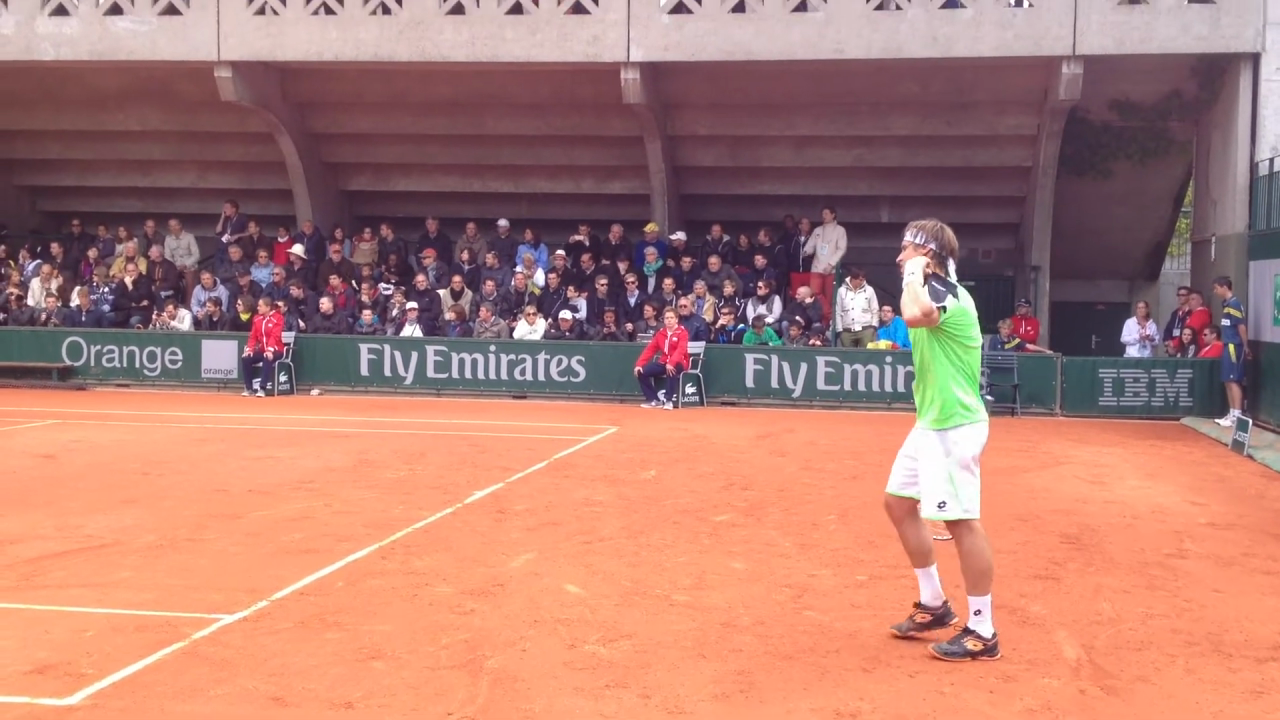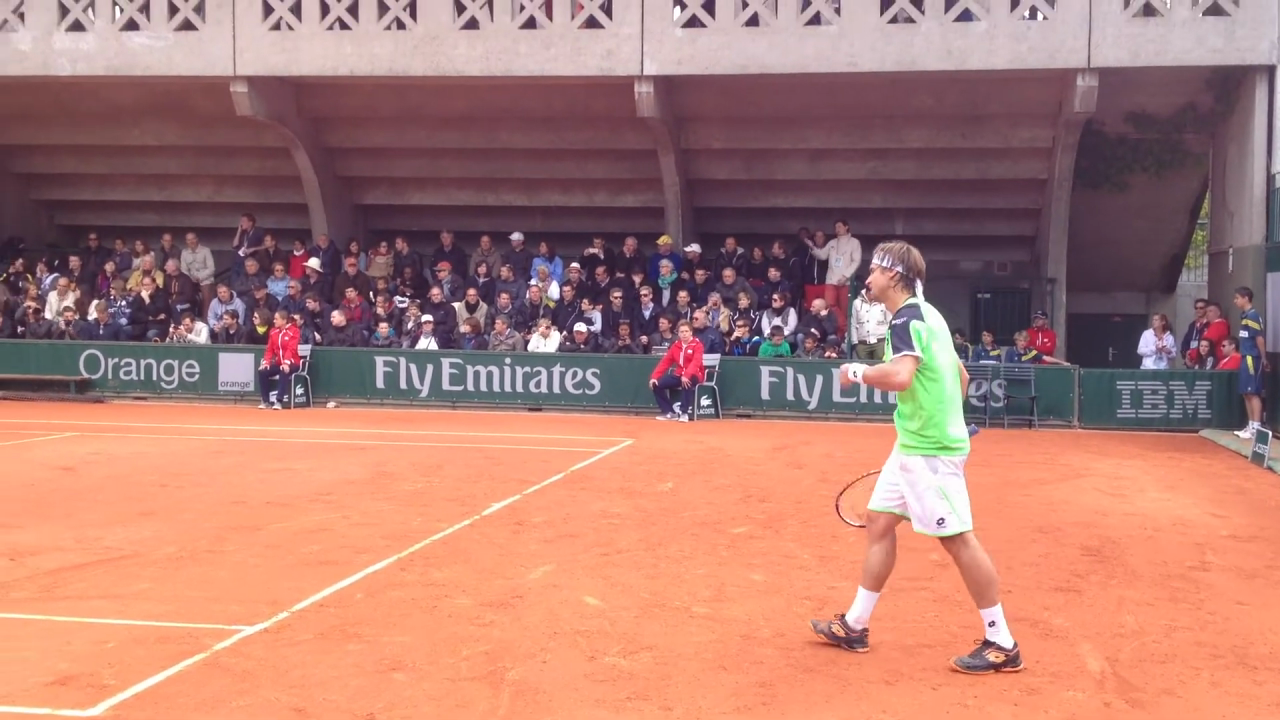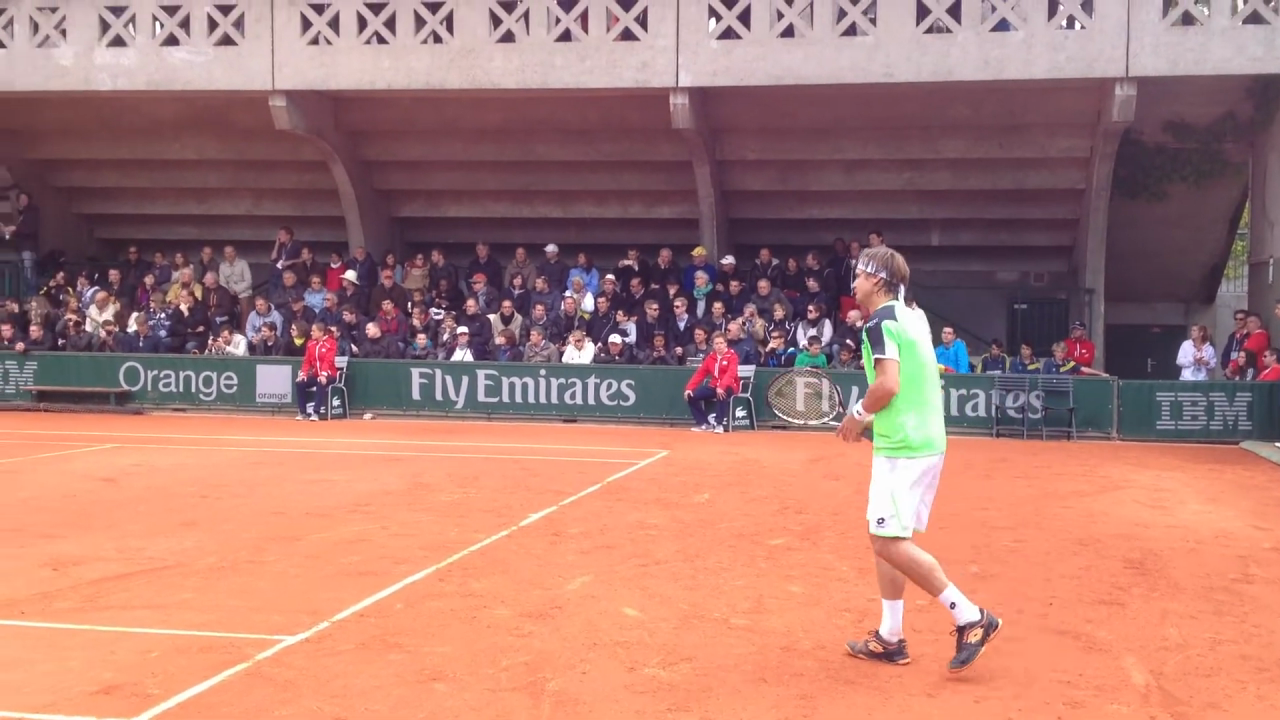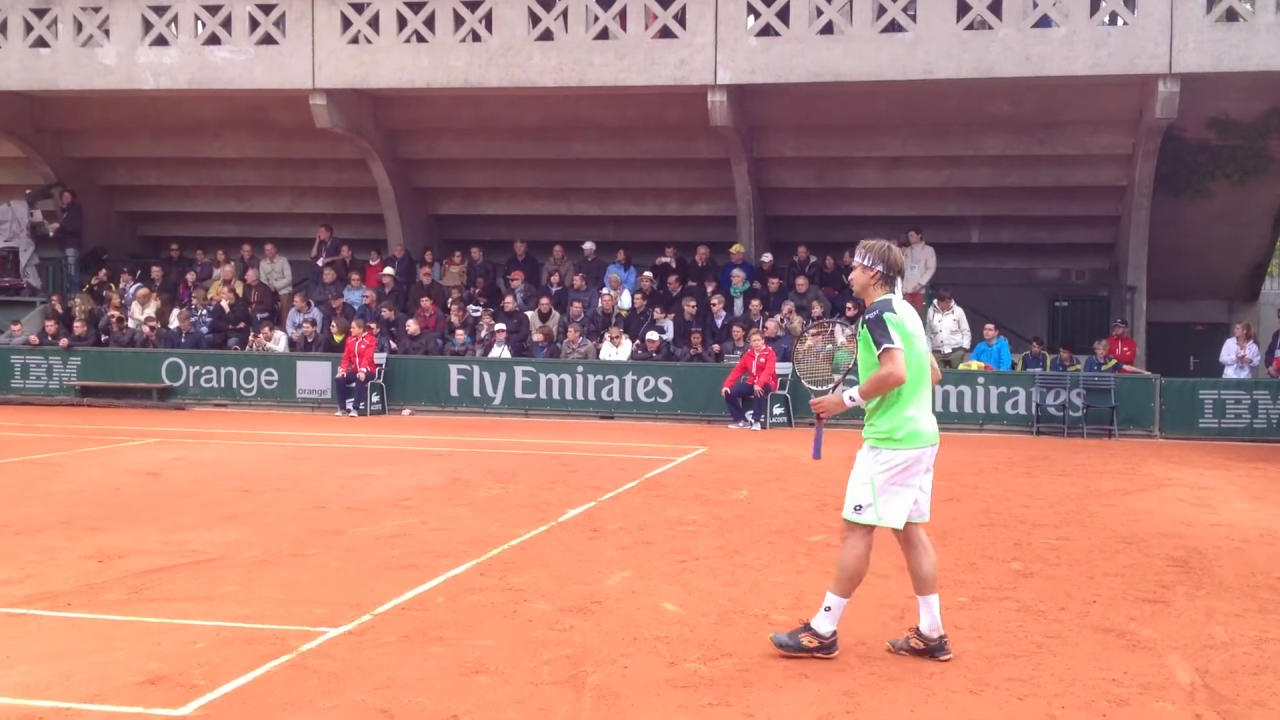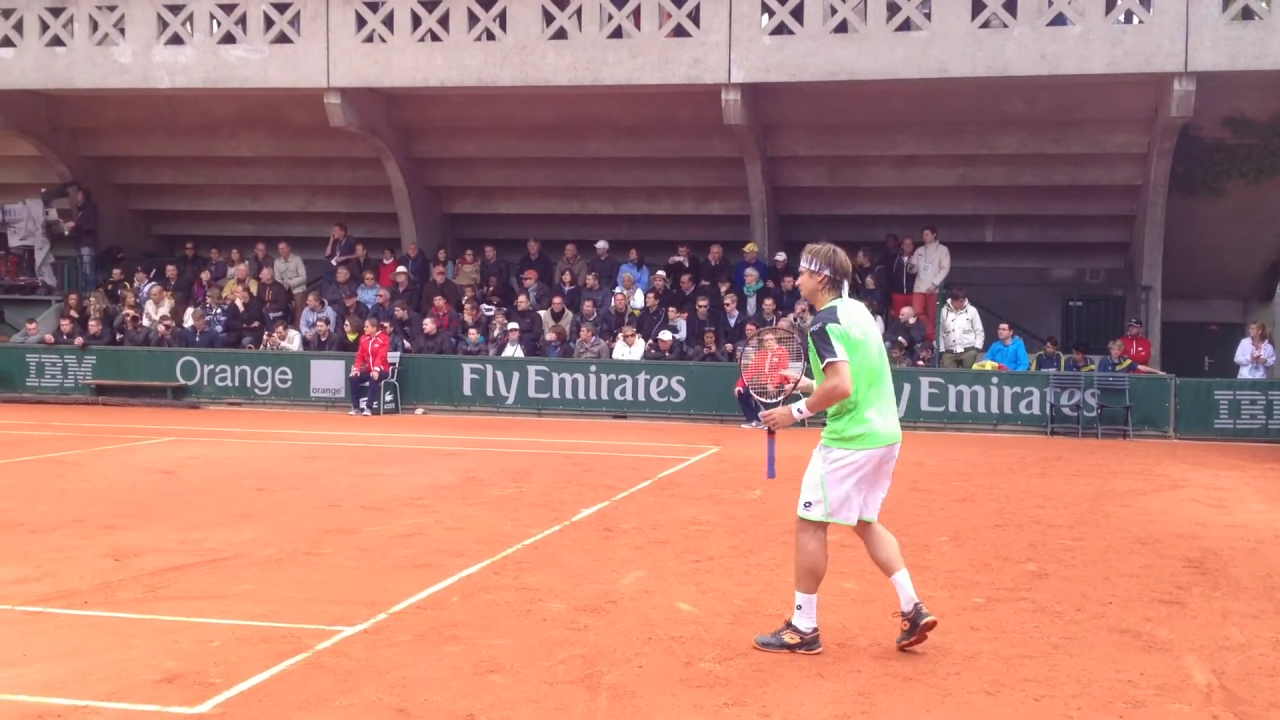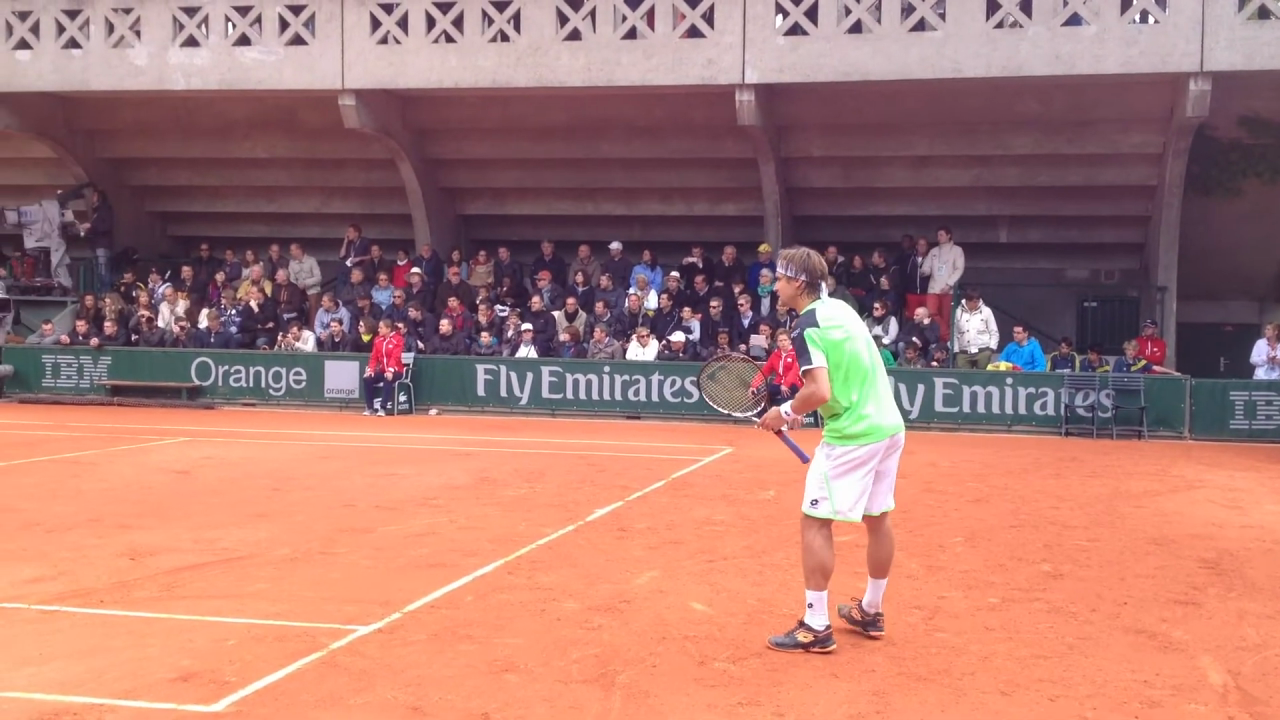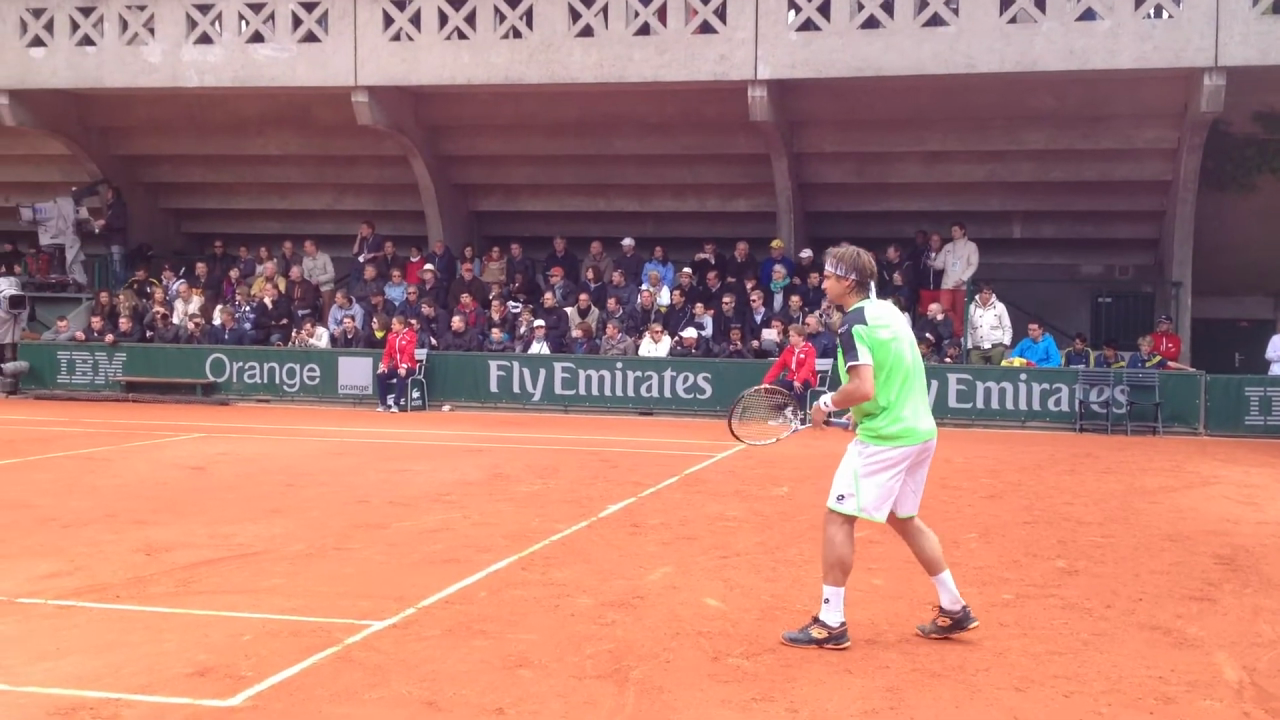
dt=0.3s
person 1, frame 1
left shoulder: (945, 292)
right shoulder: (939, 292)
left elbow: (913, 315)
left wrist: (913, 275)
left hip: (953, 428)
right hip: (933, 425)
left knee: (961, 522)
right knee: (898, 503)
left ankle: (982, 631)
right ankle: (933, 602)
person 1, frame 2
left shoulder: (907, 319)
right shoulder: (923, 315)
left elbow: (901, 378)
right elbow: (959, 377)
left wrist: (858, 373)
left hip: (932, 449)
right hip: (914, 444)
left knee: (956, 539)
right knee: (879, 526)
left ankle: (1001, 644)
right ankle: (854, 625)
person 1, frame 3
left shoulder: (881, 320)
right shoulder: (911, 318)
left elbow: (887, 385)
left wrist: (858, 415)
right wrist: (868, 419)
left hip: (904, 449)
right hip: (924, 443)
left knee: (890, 543)
right knee: (890, 541)
left ankle: (971, 617)
right ankle: (890, 636)
person 1, frame 4
left shoulder: (878, 313)
right shoulder: (904, 311)
left elbow: (896, 372)
right elbow: (933, 373)
left wrist: (847, 398)
left hip: (892, 442)
right hip: (921, 437)
left knee: (856, 531)
right knee: (910, 530)
left ankle: (822, 631)
right ankle: (931, 633)
person 1, frame 5
left shoulder: (825, 322)
right shoulder: (858, 310)
left elbow: (841, 386)
left wrist: (795, 410)
right wrist: (813, 385)
left hip: (848, 440)
right hip: (884, 435)
left knee: (810, 526)
right knee: (865, 523)
left ankle: (804, 627)
right ankle: (911, 607)
person 1, frame 6
left shoulder: (806, 327)
right shoulder: (840, 309)
left elbow: (819, 393)
left wrist: (785, 413)
right wrist: (799, 404)
left hip: (852, 437)
right hip: (888, 428)
left knee: (815, 523)
right knee: (876, 518)
left ankle: (815, 626)
right ankle: (870, 609)
person 1, frame 7
left shoulder: (853, 324)
right shoulder: (888, 311)
left elbow: (863, 389)
left wrist: (826, 403)
right wrist: (848, 405)
left hip: (884, 438)
right hip: (919, 432)
left knee: (838, 520)
right knee: (905, 519)
left ankle: (831, 622)
right ankle: (953, 609)
